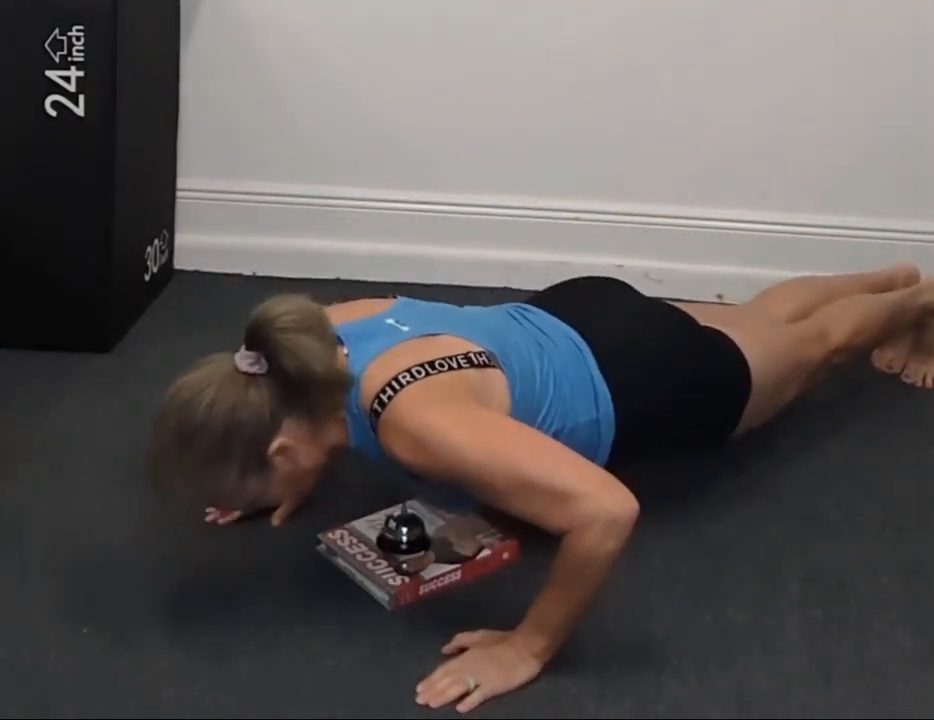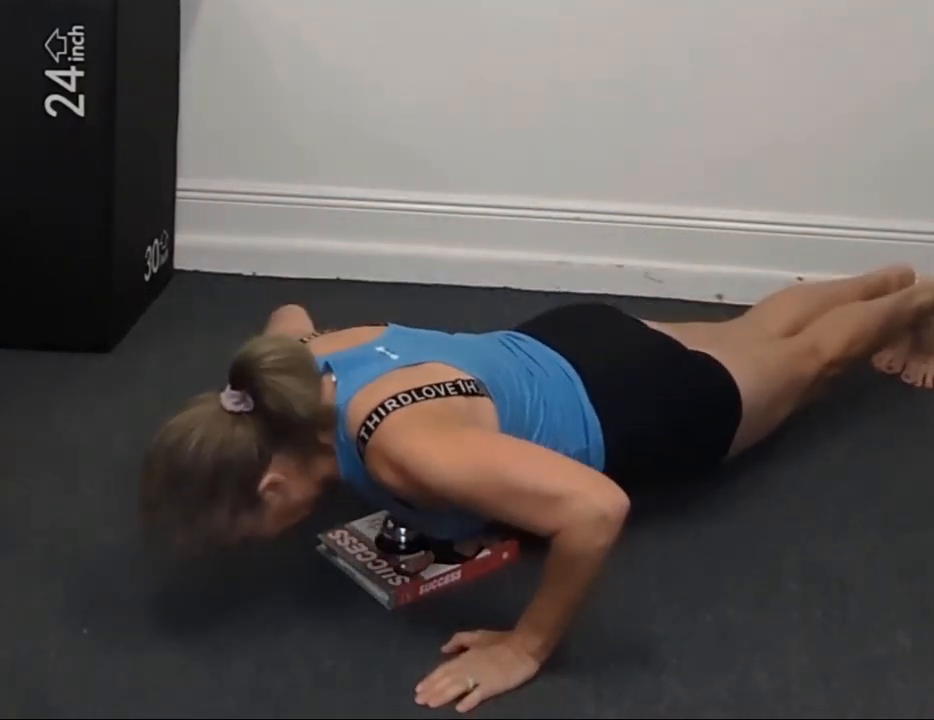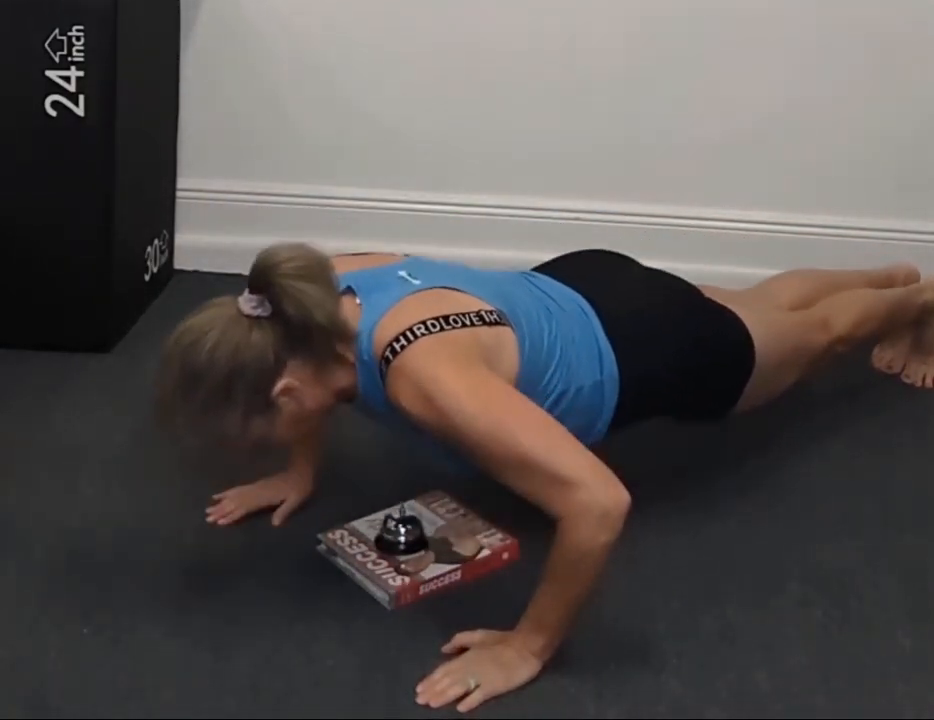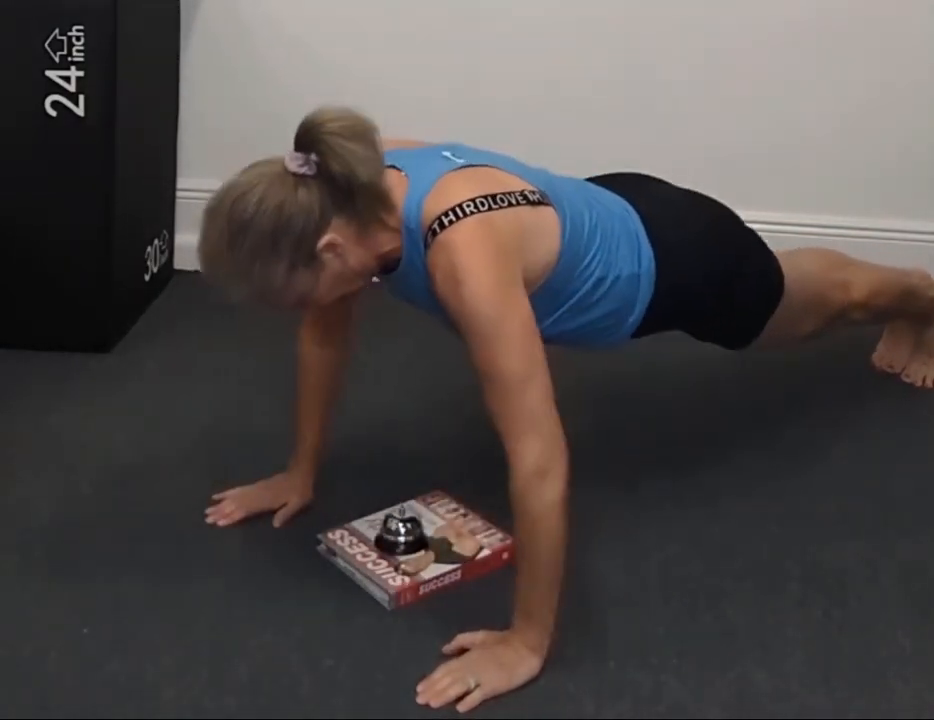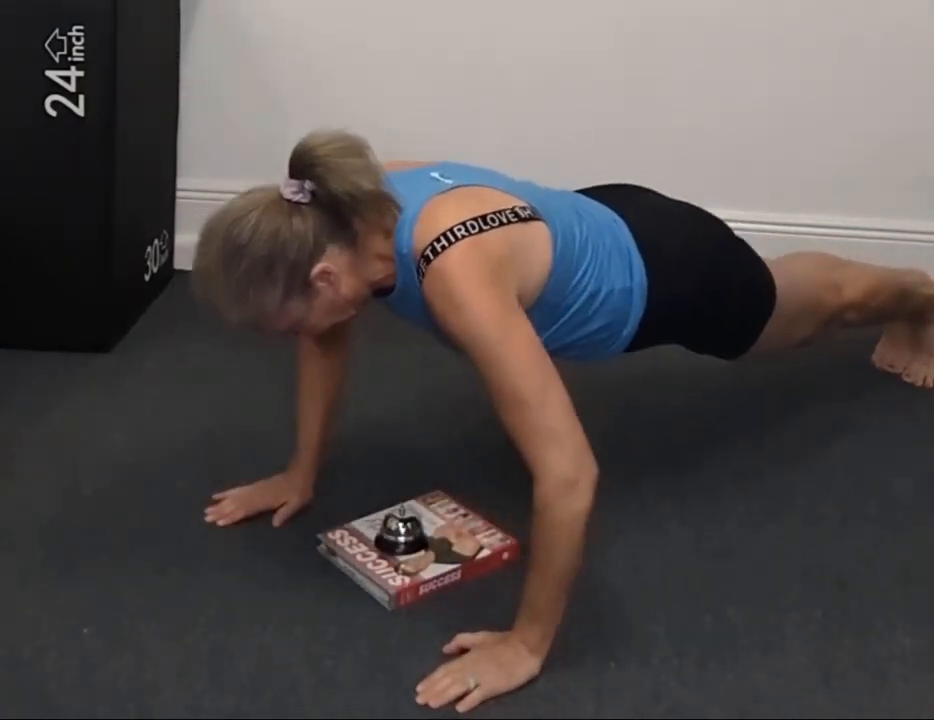
dt=0.4s
person 1, frame 1
left shoulder: (414, 425)
right shoulder: (315, 345)
left elbow: (610, 510)
left wrist: (529, 647)
right wrist: (300, 479)
left hip: (642, 390)
right hip: (573, 322)
left knee: (810, 343)
right knee: (756, 314)
person 1, frame 2
left shoulder: (401, 447)
right shoulder: (300, 374)
left elbow: (598, 508)
right elbow: (288, 313)
left wrist: (525, 647)
right wrist: (302, 468)
left hip: (629, 413)
right hip: (562, 347)
left knee: (806, 355)
right knee: (751, 331)
person 1, frame 3
left shoulder: (425, 375)
right shoulder: (319, 295)
left elbow: (602, 504)
left wrist: (527, 647)
right wrist: (301, 475)
left hip: (643, 354)
right hip: (575, 295)
left knee: (815, 331)
right knee: (764, 300)
person 1, frame 4
left shoulder: (463, 251)
right shoulder: (353, 193)
left elbow: (540, 463)
right elbow: (322, 337)
left wrist: (527, 644)
right wrist: (301, 476)
left hip: (679, 263)
right hip: (613, 224)
left knee: (827, 303)
right knee: (798, 287)
person 1, frame 5
left shoulder: (456, 279)
right shoulder: (345, 210)
left elbow: (570, 472)
right elbow: (330, 334)
left wrist: (527, 644)
right wrist: (303, 469)
left hip: (667, 277)
right hip: (598, 228)
left knee: (828, 297)
right knee: (790, 284)
